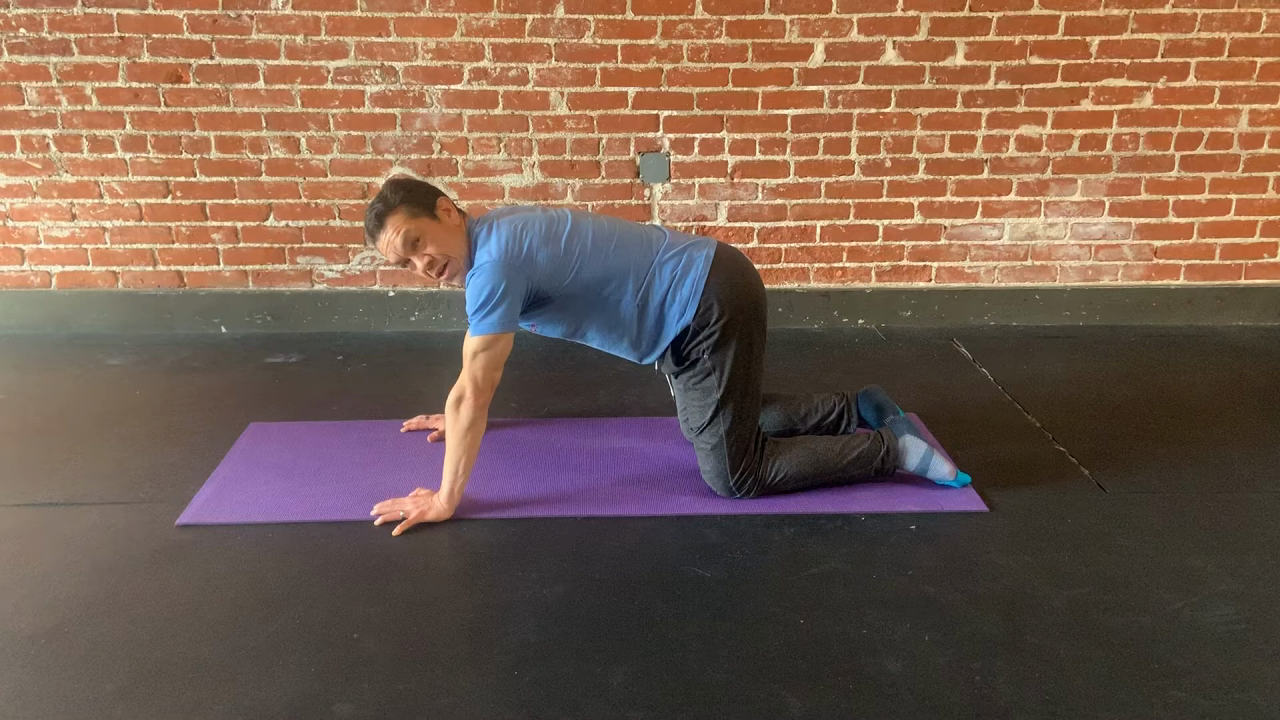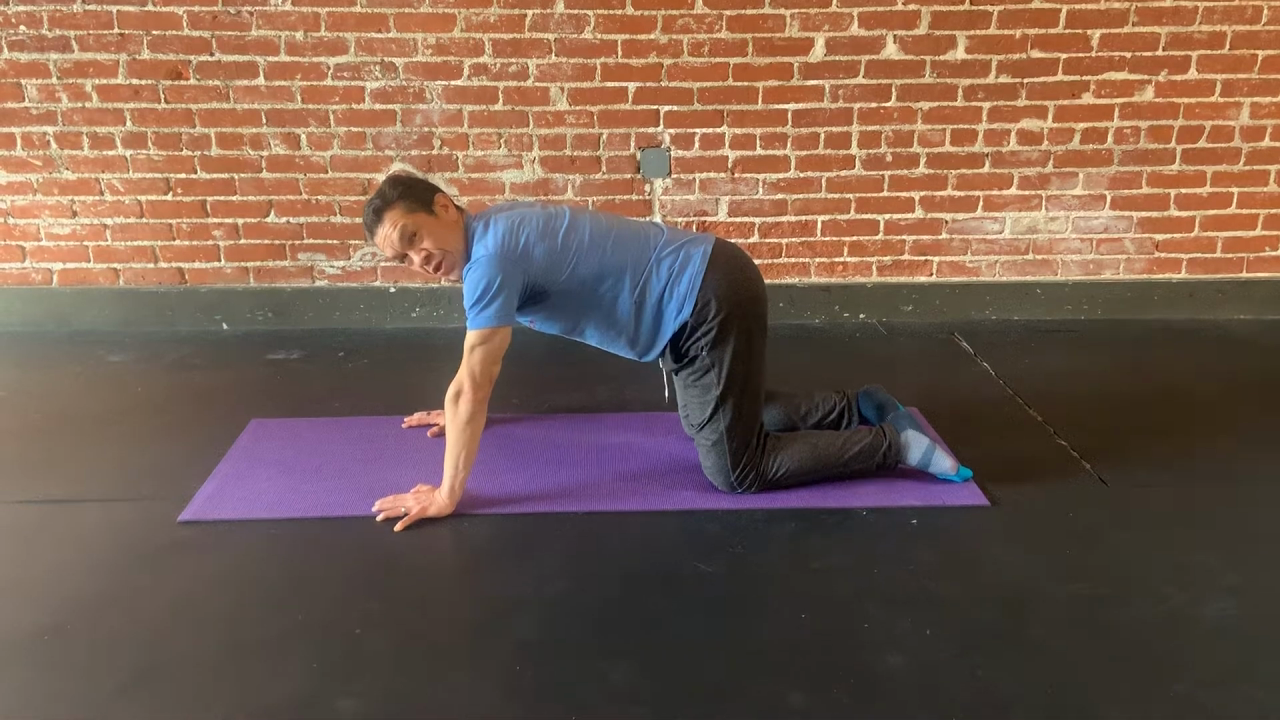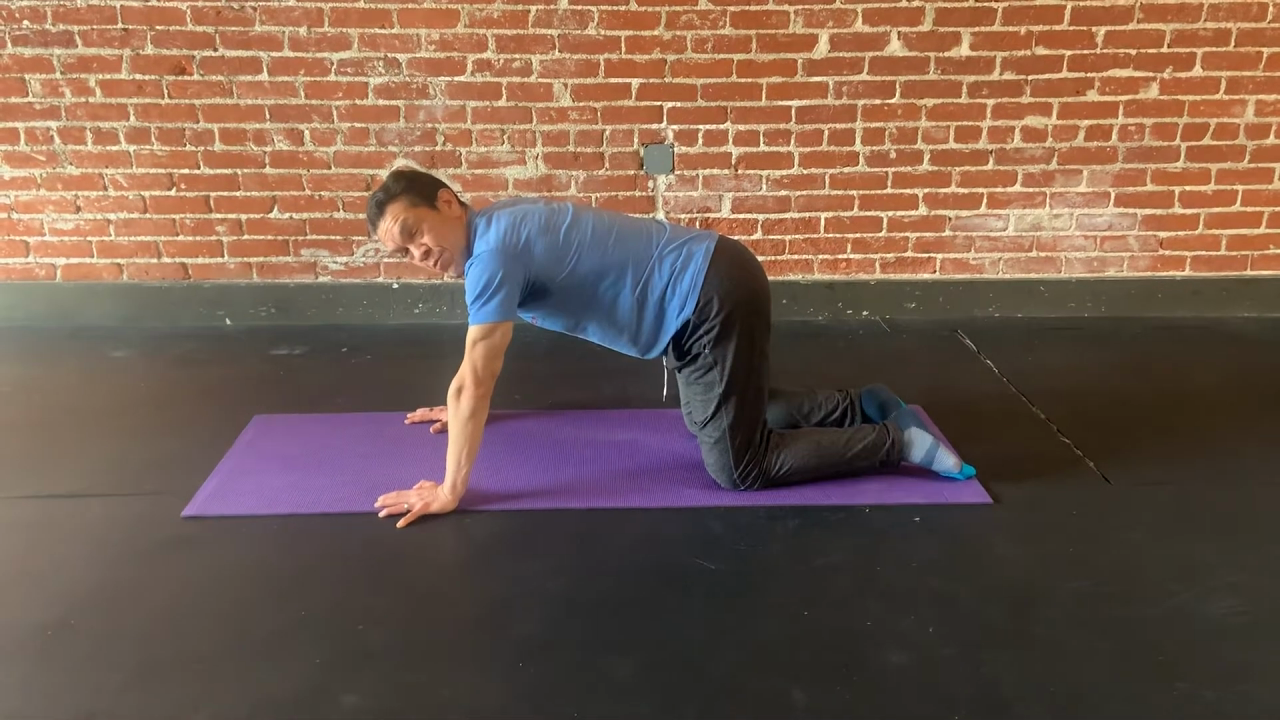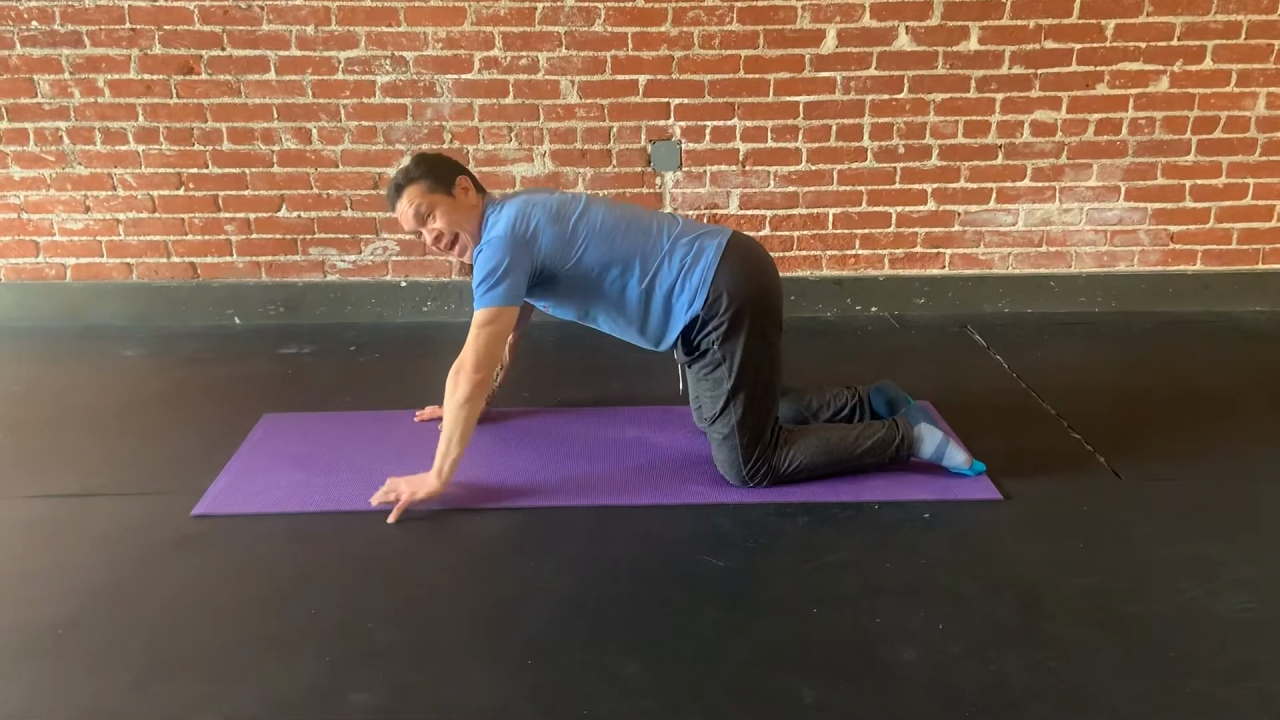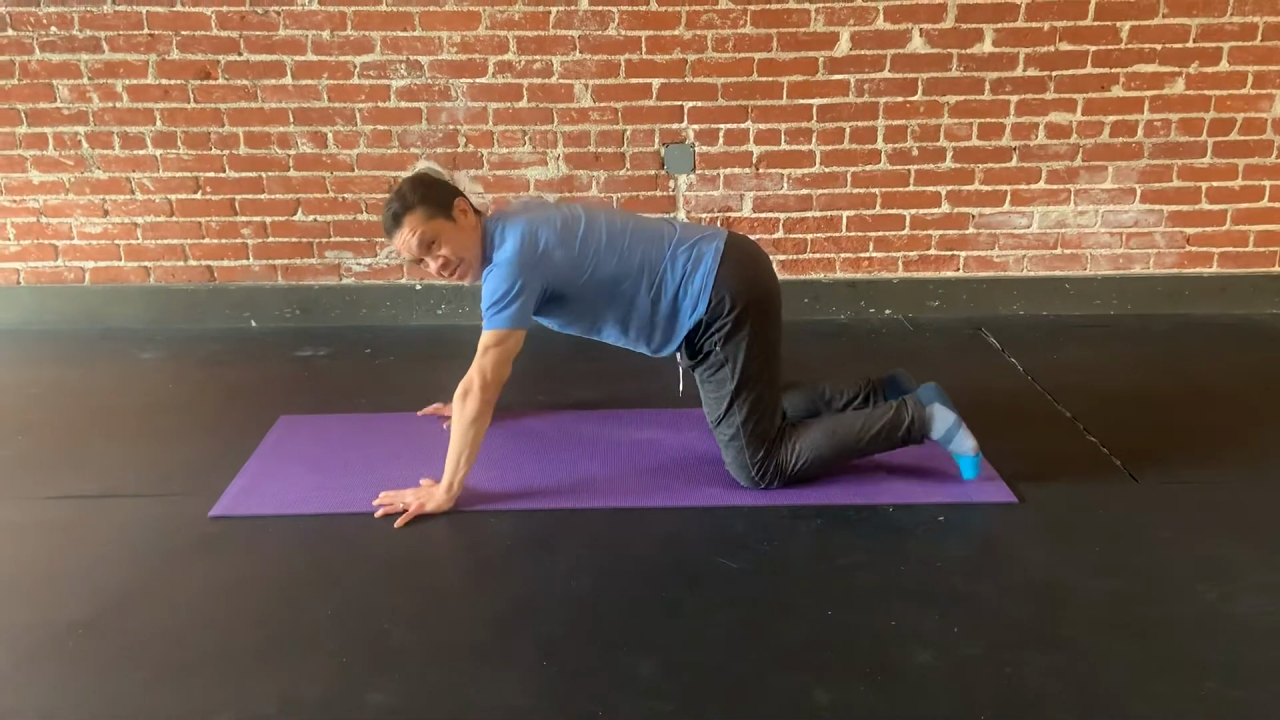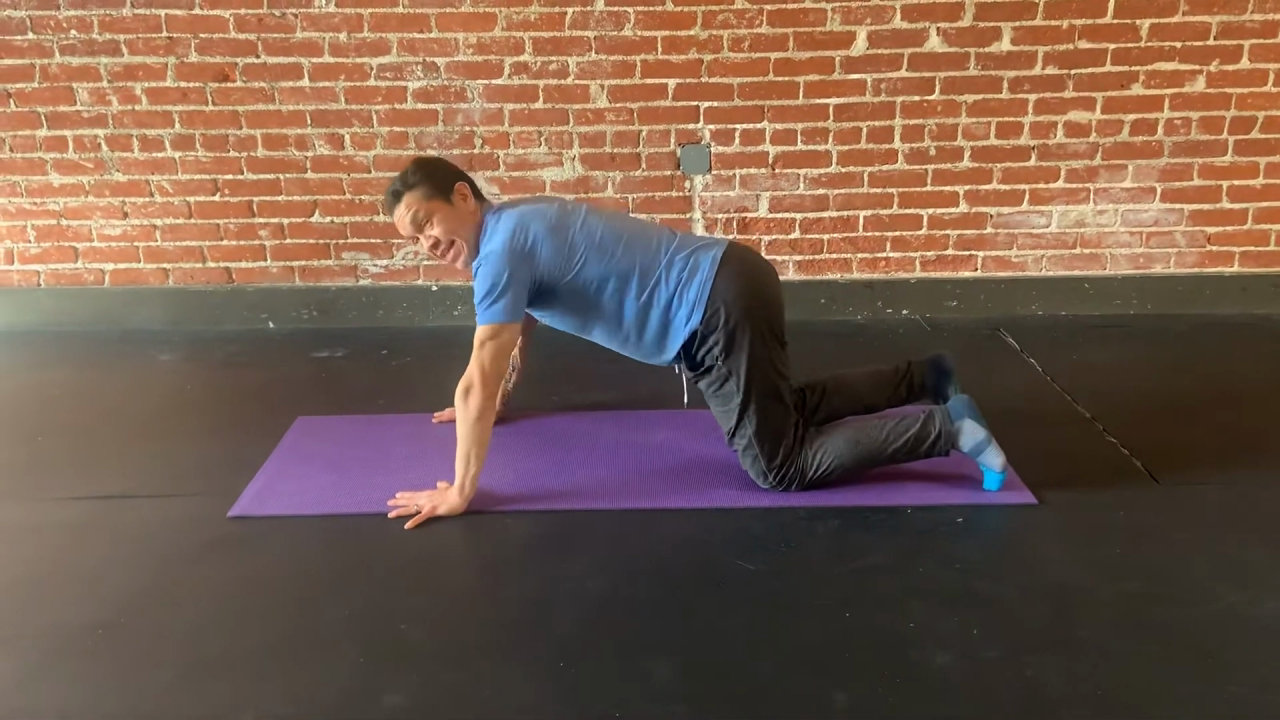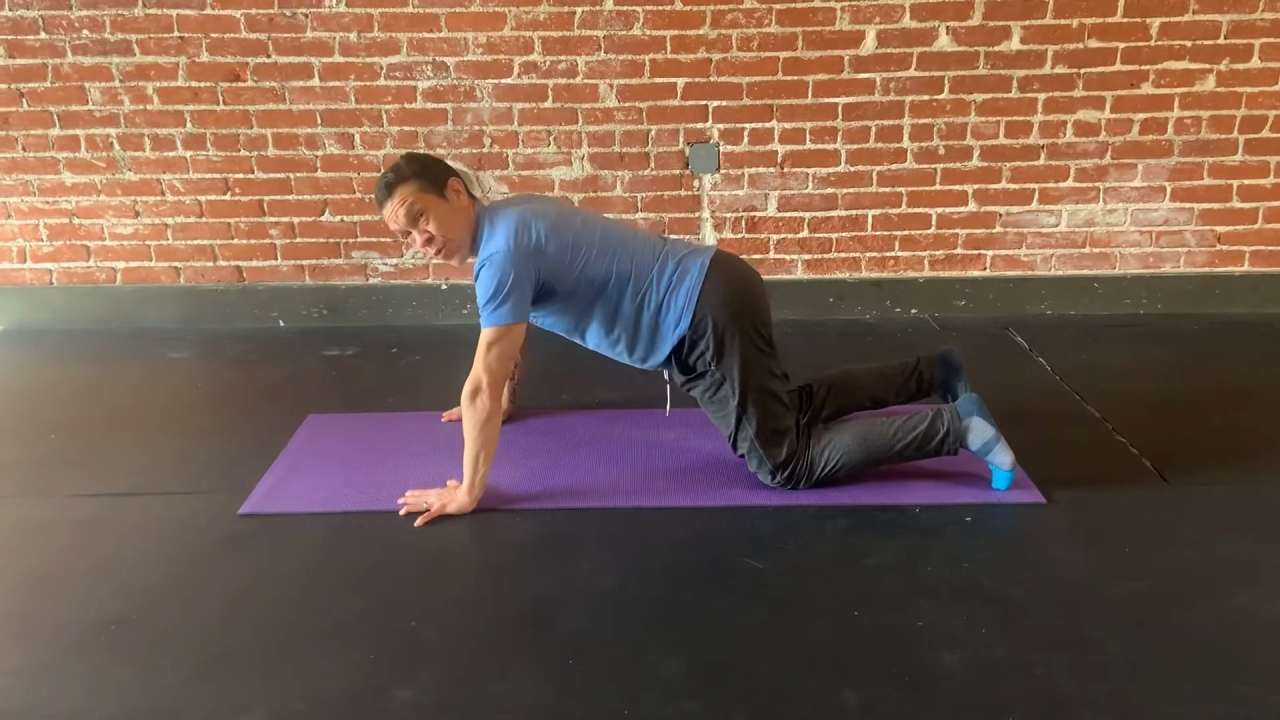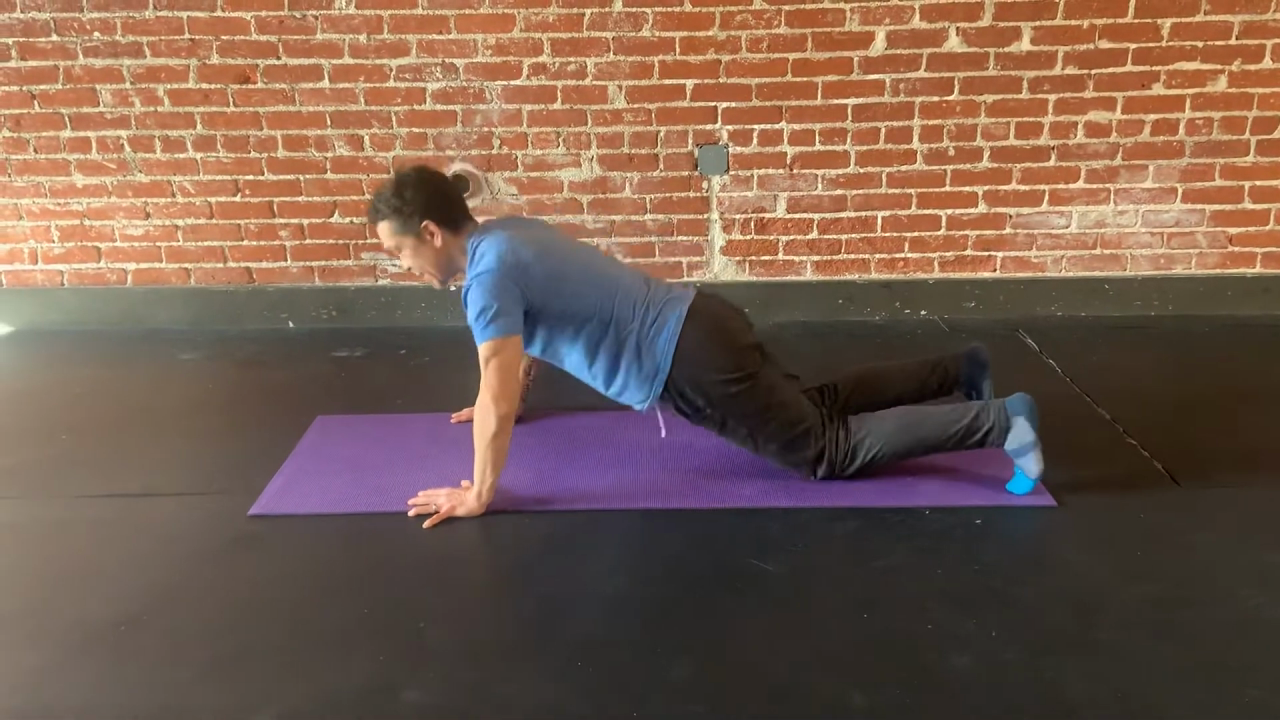
dt=0.7s
person 1, frame 1
left shoulder: (494, 260)
right shoulder: (491, 235)
left elbow: (473, 392)
left wrist: (445, 499)
right wrist: (459, 413)
left hip: (712, 305)
right hip: (702, 292)
left knee: (733, 473)
right knee: (716, 422)
left ankle: (893, 447)
right ankle: (857, 411)
person 1, frame 2
left shoulder: (489, 256)
right shoulder: (487, 232)
left elbow: (471, 386)
left wrist: (447, 494)
right wrist: (460, 410)
left hip: (710, 299)
right hip: (700, 287)
left knee: (735, 469)
right knee: (713, 419)
left ankle: (893, 442)
right ankle: (856, 410)
person 1, frame 3
left shoulder: (492, 251)
right shoulder: (496, 227)
left elbow: (472, 383)
left wrist: (449, 491)
right wrist: (464, 406)
left hip: (713, 296)
right hip: (706, 283)
left knee: (737, 466)
right knee: (717, 415)
left ankle: (897, 439)
right ankle: (861, 407)
person 1, frame 4
left shoulder: (502, 236)
right shoulder: (514, 219)
left elbow: (471, 367)
right elbow: (508, 329)
left wrist: (438, 474)
right wrist: (471, 399)
left hip: (724, 293)
right hip: (721, 278)
left knee: (748, 463)
right knee: (731, 411)
left ankle: (908, 436)
right ankle: (870, 405)
person 1, frame 5
left shoulder: (511, 257)
right shoulder: (510, 230)
left elbow: (480, 386)
left wrist: (447, 490)
right wrist: (469, 402)
left hip: (724, 293)
right hip: (719, 277)
left knee: (760, 463)
right knee: (749, 408)
left ankle: (917, 416)
right ankle: (881, 395)
person 1, frame 6
left shoulder: (501, 248)
right shoulder: (516, 225)
left elbow: (477, 383)
right elbow: (519, 326)
left wrist: (460, 492)
right wrist: (488, 402)
left hip: (722, 307)
right hip: (730, 280)
left knee: (779, 466)
right knee: (788, 412)
left ankle: (945, 428)
right ankle: (923, 380)
person 1, frame 7
left shoulder: (502, 250)
right shoulder: (508, 218)
left elbow: (481, 386)
right elbow: (516, 329)
left wrist: (468, 492)
right wrist: (495, 401)
left hip: (708, 314)
right hip: (712, 292)
left knee: (786, 462)
right knee: (792, 411)
left ankle: (955, 425)
right ankle: (934, 374)
person 1, frame 8
left shoulder: (488, 269)
right shoulder: (503, 233)
left elbow: (498, 403)
left wrist: (479, 494)
right wrist: (499, 404)
left hip: (692, 362)
right hip: (700, 325)
left knee: (824, 449)
right knee: (816, 406)
left ankle: (998, 422)
right ankle: (957, 372)
